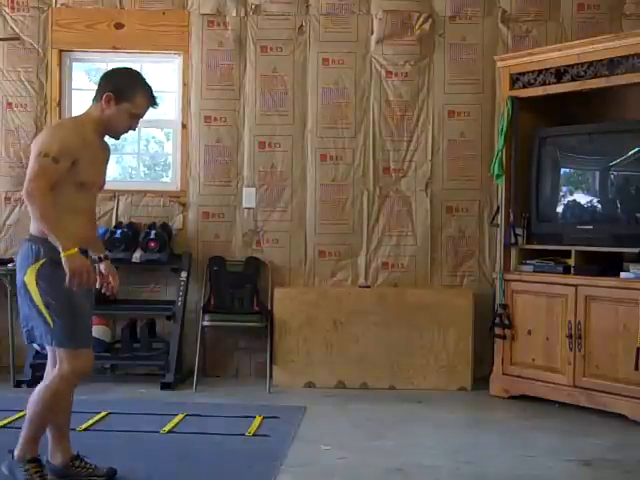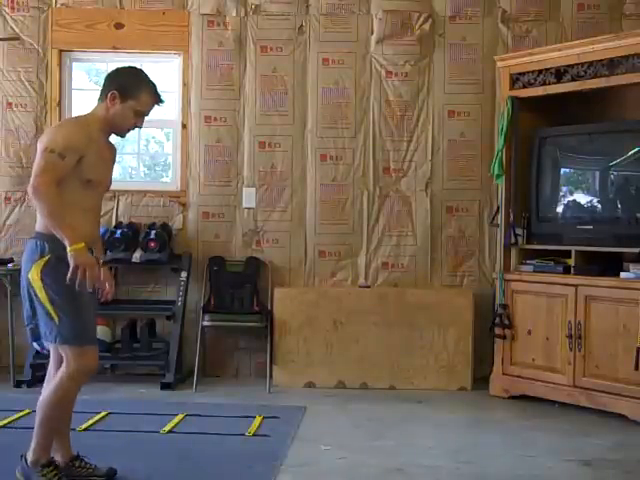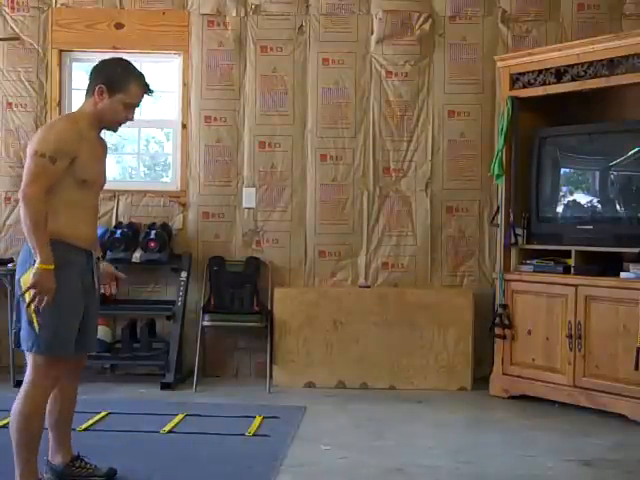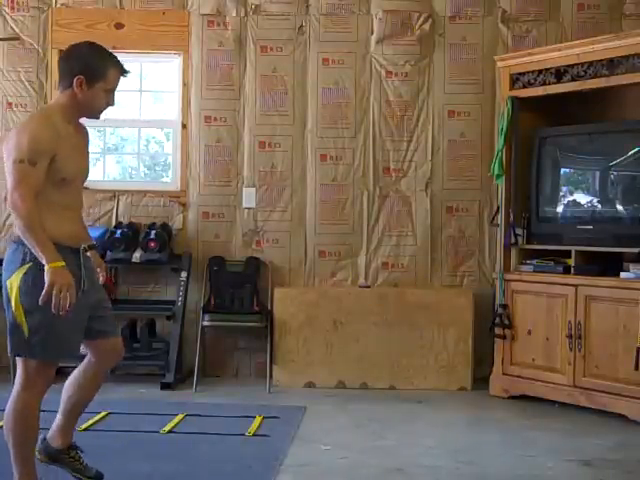
dt=0.3s
person 1, frame 1
left shoulder: (100, 148)
right shoulder: (63, 136)
right elbow: (34, 193)
left wrist: (102, 257)
right wrist: (68, 251)
left hip: (74, 265)
right hip: (49, 262)
left knee: (63, 364)
right knee: (76, 364)
person 1, frame 2
left shoulder: (107, 148)
right shoulder: (69, 134)
right elbow: (40, 188)
left wrist: (99, 263)
right wrist: (75, 248)
left hip: (79, 264)
right hip: (54, 259)
left knee: (65, 363)
right knee: (82, 362)
person 1, frame 3
left shoulder: (97, 144)
right shoulder: (60, 134)
right elbow: (30, 196)
left wrist: (98, 262)
right wrist: (44, 263)
left hip: (80, 264)
right hip: (52, 264)
left knee: (71, 366)
right knee: (43, 375)
person 1, frame 4
left shoulder: (79, 133)
right shoulder: (35, 131)
left wrist: (90, 248)
right wrist: (53, 264)
left hip: (73, 262)
right hip: (38, 267)
left knee: (108, 351)
left ankle: (58, 441)
